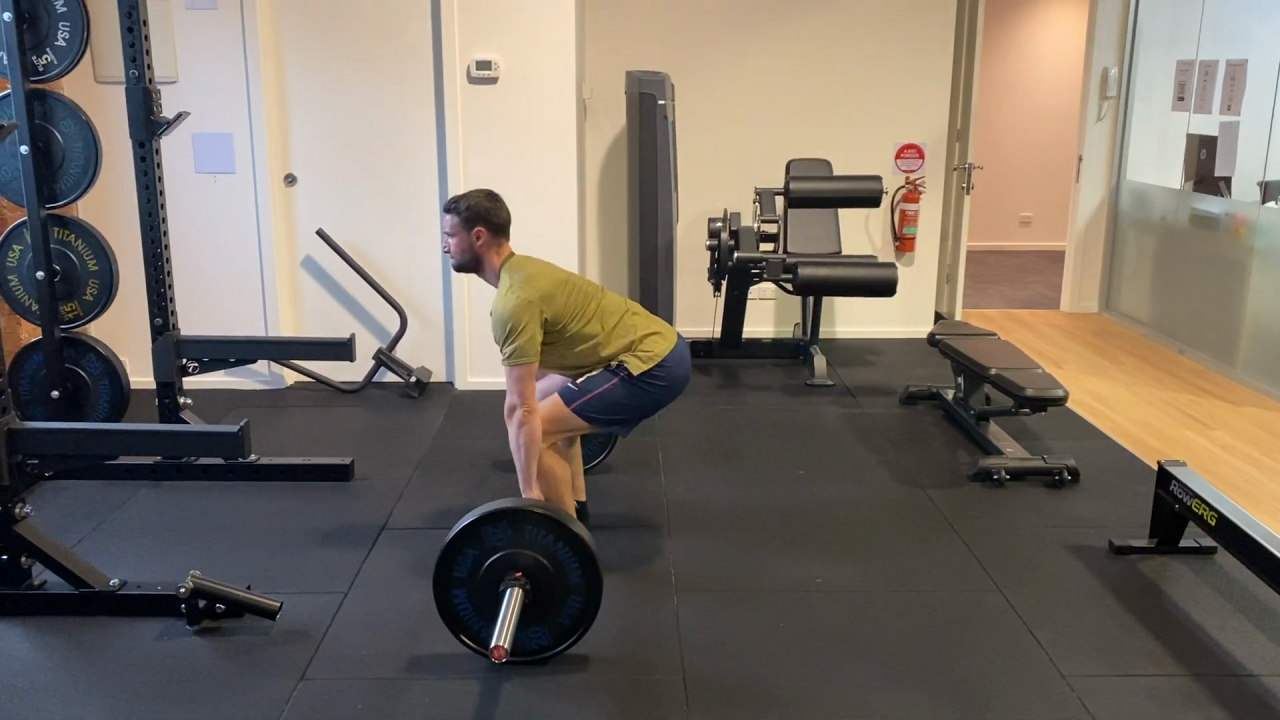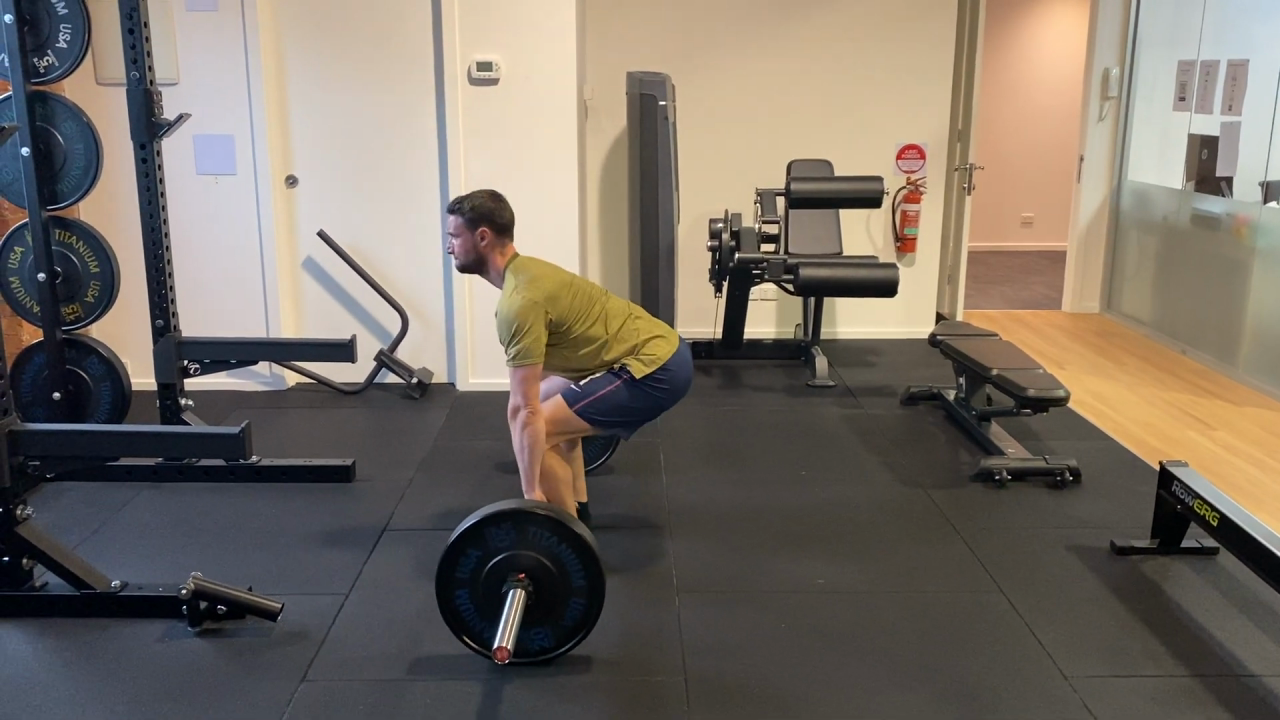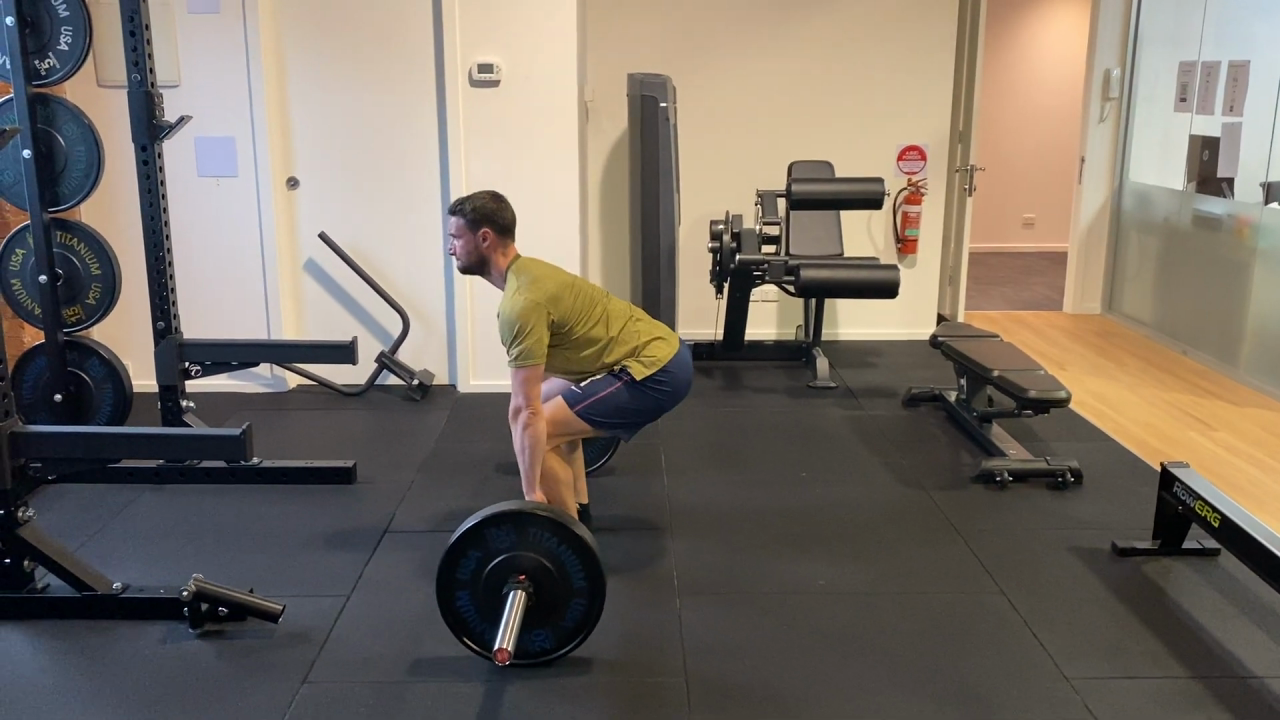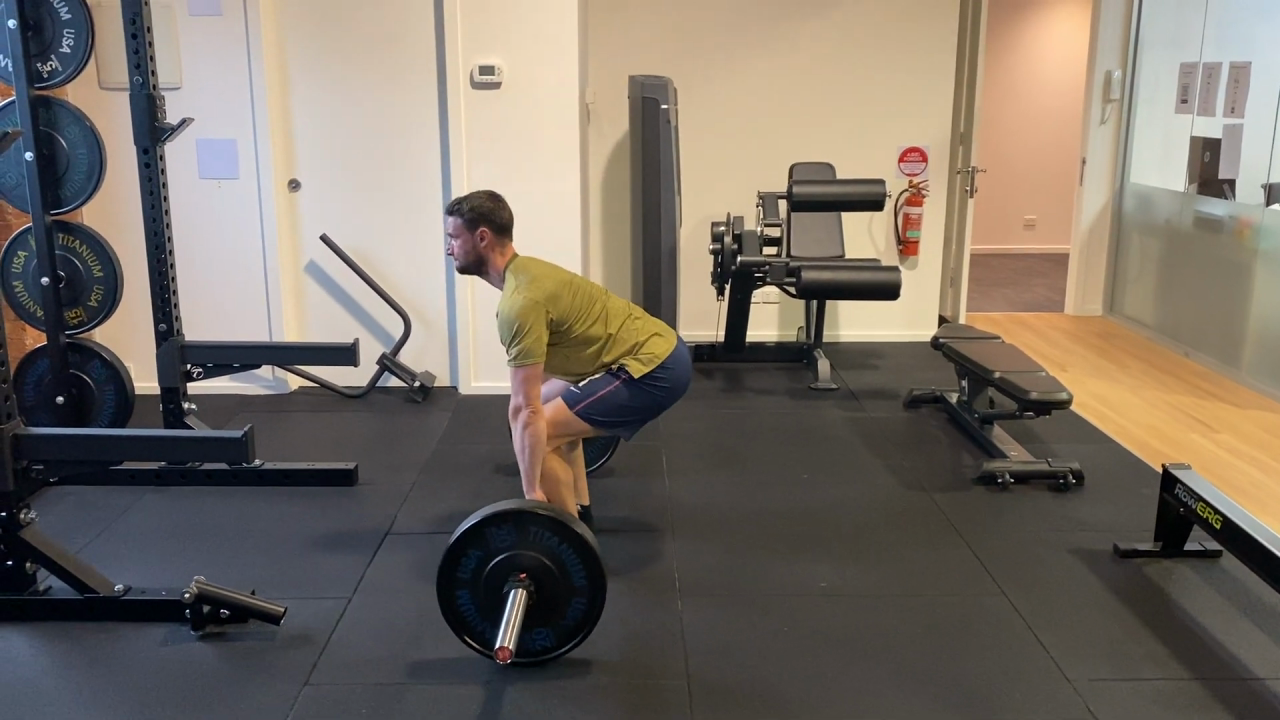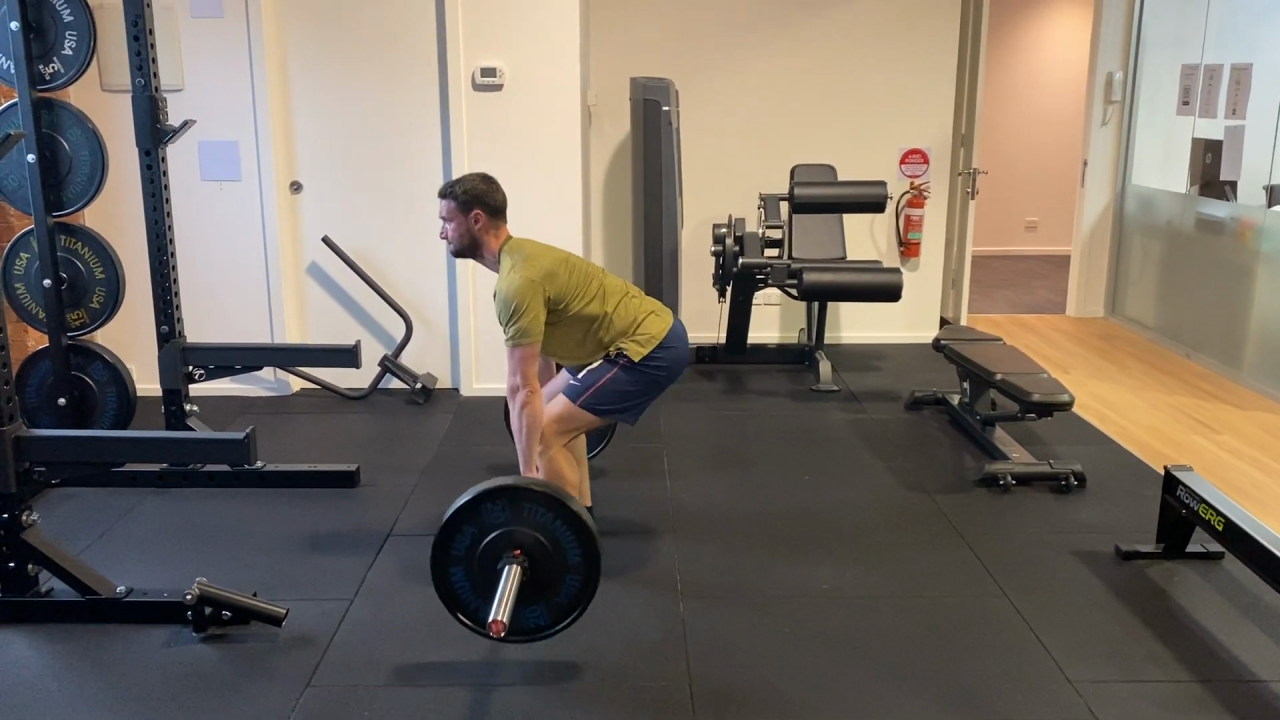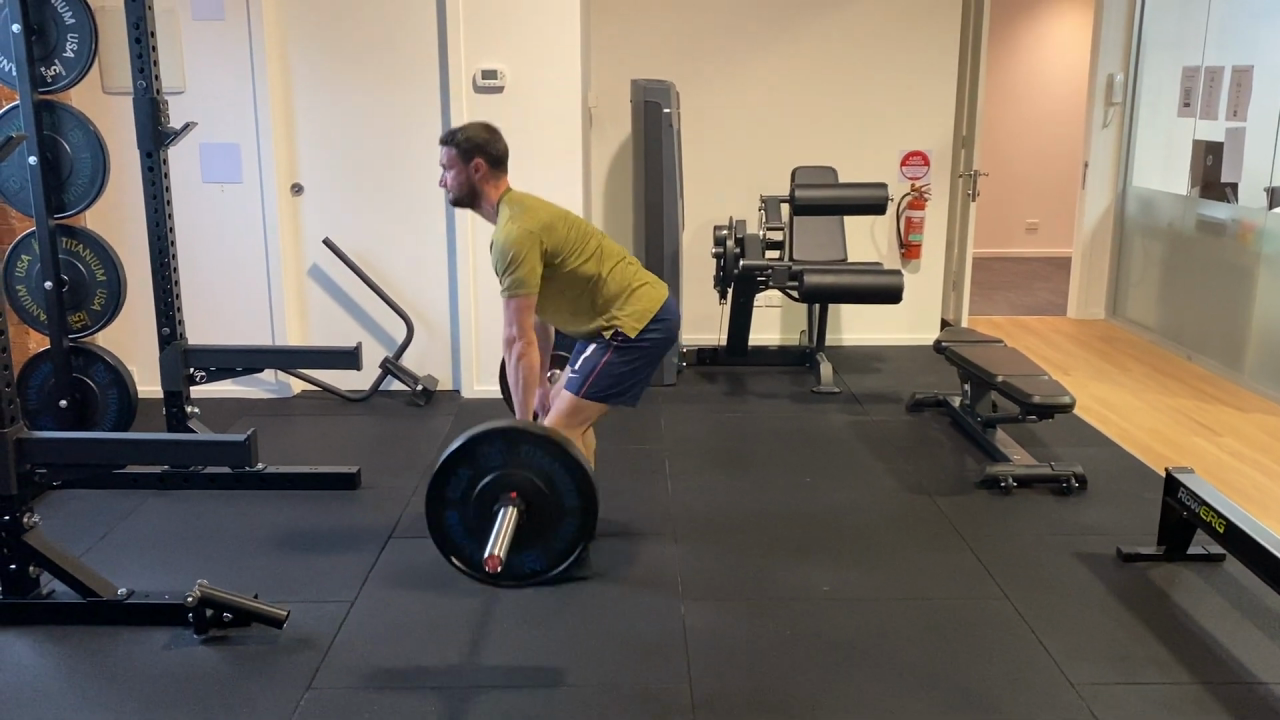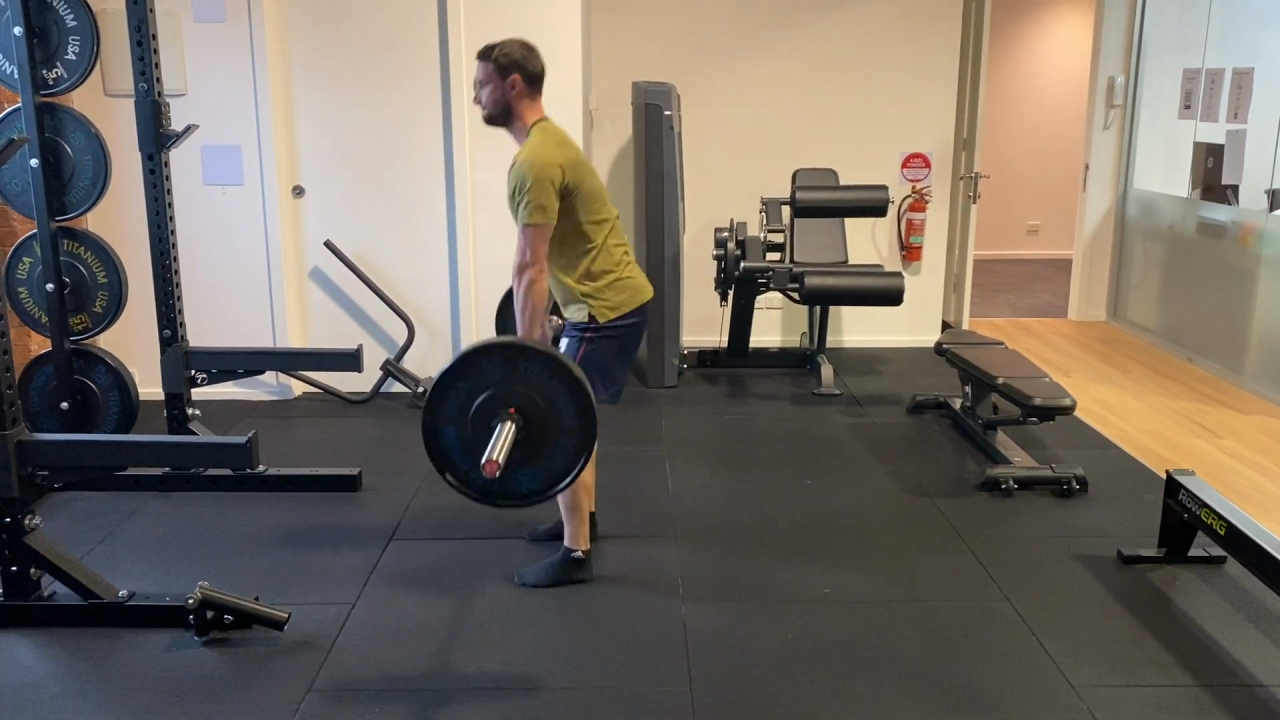
dt=0.2s
person 1, frame 1
left shoulder: (513, 302)
right shoulder: (522, 274)
left elbow: (520, 409)
right elbow: (538, 373)
left wrist: (529, 493)
left hip: (653, 366)
right hip: (657, 348)
left knee: (537, 430)
right knee: (548, 405)
right ankle: (575, 508)
person 1, frame 2
left shoulder: (519, 302)
right shoulder: (526, 274)
left elbow: (524, 410)
right elbow: (544, 365)
left wrist: (531, 494)
left hip: (654, 369)
right hip: (658, 351)
left knee: (538, 431)
right knee: (549, 408)
right ankle: (575, 509)
person 1, frame 3
left shoulder: (521, 303)
right shoulder: (528, 274)
left elbow: (525, 411)
left wrist: (531, 495)
left hip: (655, 372)
right hip: (659, 354)
left knee: (539, 431)
right knee: (550, 410)
right ankle: (576, 510)
person 1, frame 4
left shoulder: (520, 303)
right shoulder: (526, 274)
left elbow: (524, 410)
right elbow: (544, 363)
left wrist: (531, 494)
left hip: (653, 369)
right hip: (657, 352)
left knee: (541, 431)
right knee: (553, 412)
right ankle: (578, 511)
person 1, frame 5
left shoulder: (517, 284)
right shoulder: (522, 257)
left elbow: (521, 389)
right elbow: (542, 351)
left wrist: (528, 475)
right wrist: (546, 403)
left hip: (648, 349)
right hip: (653, 335)
left knee: (546, 432)
right knee: (553, 410)
person 1, frame 6
left shoulder: (514, 234)
right shoulder: (523, 212)
left elbow: (519, 341)
right elbow: (539, 312)
right wrist: (542, 381)
left hip: (637, 319)
right hip: (645, 307)
left knee: (559, 429)
right knee: (567, 412)
person 1, frame 7
left shoulder: (534, 161)
right shoulder: (546, 142)
left elbow: (530, 268)
right wrist: (539, 327)
left hip: (604, 307)
right hip: (604, 300)
left ankle: (575, 555)
right ankle: (578, 516)
